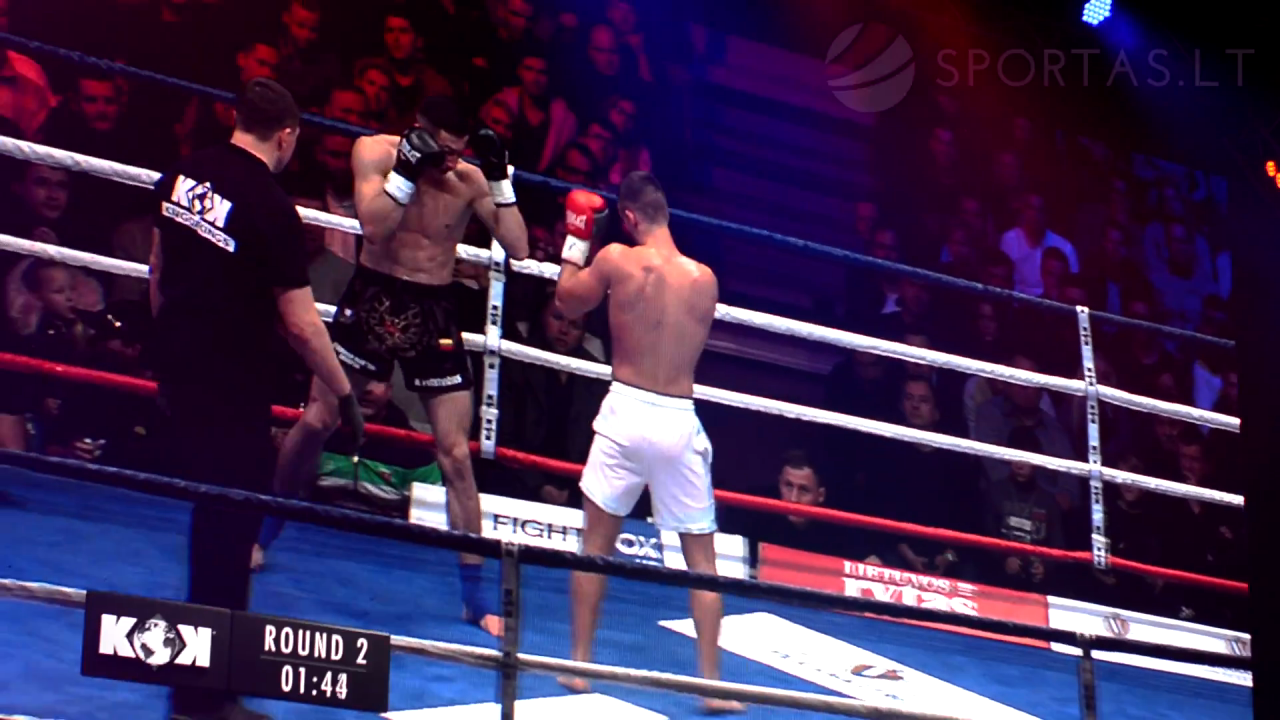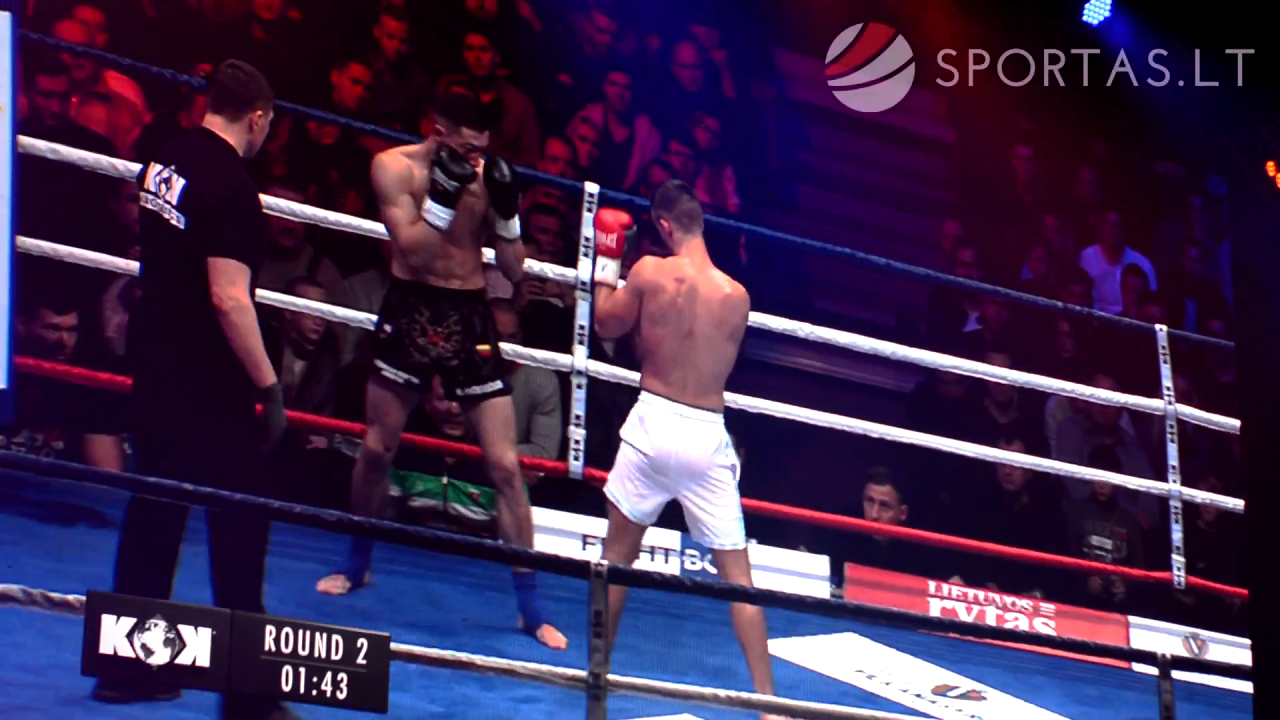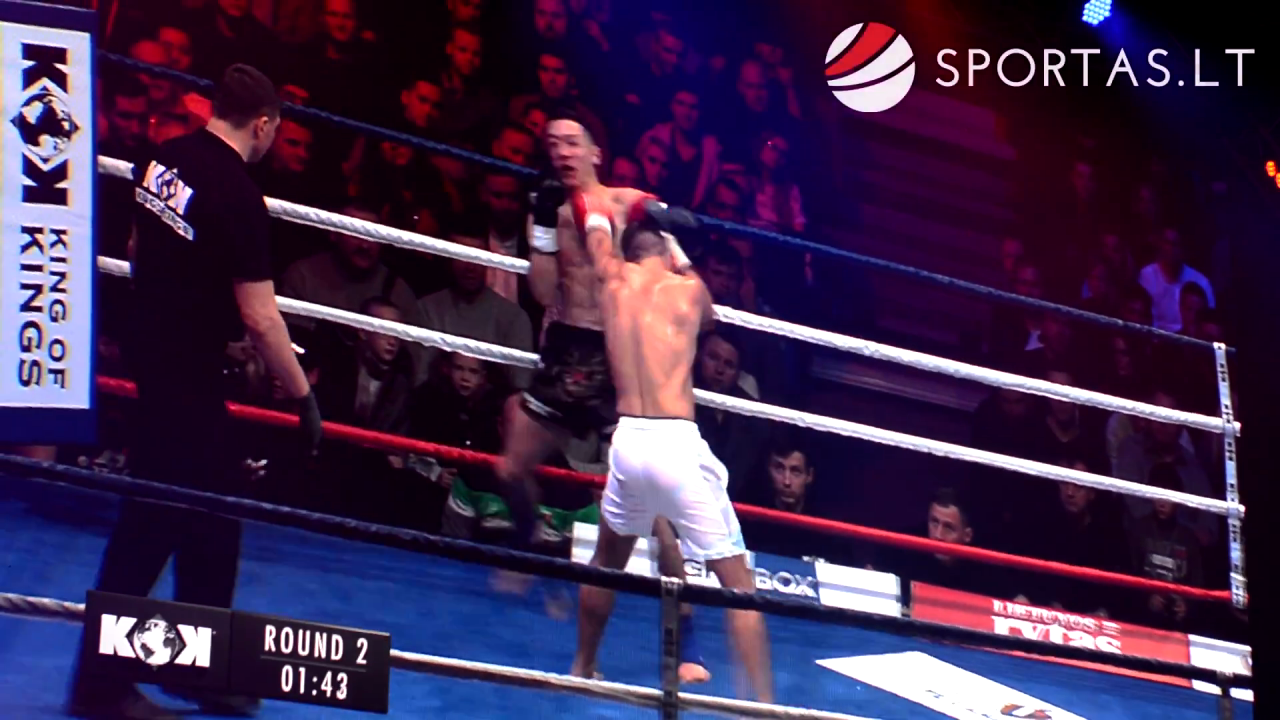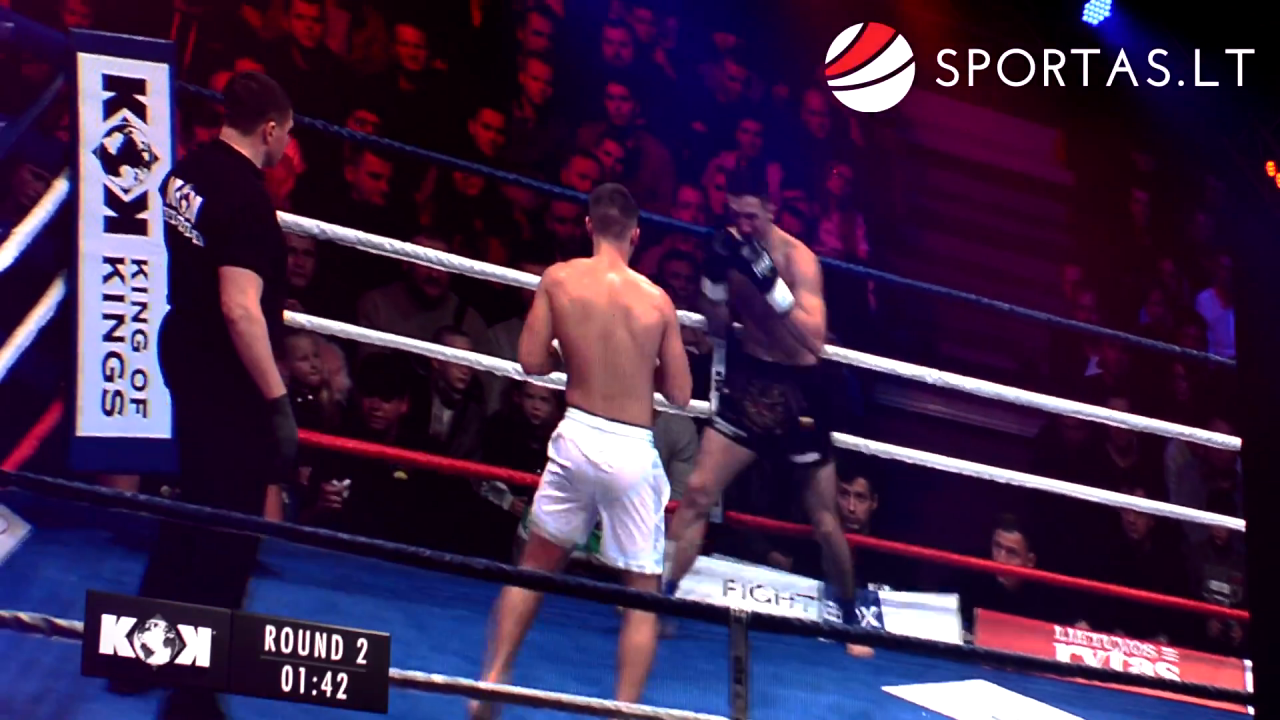
dt=0.5s
person 1, frame 1
left shoulder: (182, 173)
right shoulder: (270, 209)
left elbow: (157, 271)
right elbow: (300, 323)
right wrist: (343, 392)
left hip: (177, 364)
right hip: (228, 378)
left knee: (211, 501)
right knee: (231, 518)
person 1, frame 2
left shoulder: (163, 160)
right shoulder: (231, 186)
right elbow: (230, 299)
right wrist: (269, 388)
left hip: (153, 356)
right hip: (205, 371)
left knee: (156, 502)
right knee: (239, 518)
person 1, frame 3
left shoulder: (164, 158)
right shoulder: (237, 198)
right elbow: (259, 316)
right wrist: (303, 394)
left hip: (151, 347)
right hip: (186, 366)
left knee: (210, 503)
right knee: (163, 510)
person 1, frame 4
left shoulder: (189, 170)
right shoulder: (246, 197)
right elbow: (242, 309)
right wrist: (278, 401)
left hip: (186, 357)
right hip: (227, 374)
left knee: (198, 505)
right knee: (230, 527)
person 2, frame 1
left shoulder: (470, 178)
right shoulder: (371, 152)
left elbow: (517, 249)
right elbow: (376, 226)
left wrist: (499, 180)
right wrist: (404, 169)
left hip: (432, 311)
right hip: (371, 299)
left knee: (456, 456)
right knee: (313, 426)
left ankle: (476, 596)
person 2, frame 2
left shoulder: (487, 178)
right shoulder: (394, 167)
left elbow: (512, 270)
right elbow: (411, 252)
left wrist: (508, 210)
right wrist: (443, 195)
left hip: (470, 318)
right hip: (410, 311)
left knee: (504, 466)
right knee: (377, 448)
left ankle: (530, 609)
right ankle: (357, 564)
person 2, frame 3
left shoulder: (625, 204)
right shoulder: (547, 212)
right elbow: (539, 289)
right wrist: (543, 223)
left hip: (615, 358)
right hip: (562, 351)
right knee: (511, 473)
left ankle: (686, 641)
right ankle: (525, 557)
person 2, frame 4
left shoulder: (797, 258)
right shoulder: (725, 242)
left elbow: (815, 341)
right elbow: (717, 327)
left wrist: (769, 282)
right wrist: (715, 279)
left hip: (798, 392)
right hip: (747, 384)
left knee: (824, 524)
right knee: (697, 493)
left ankle: (850, 619)
person 3, frame 1
left shoulder: (617, 260)
right shoulder: (706, 279)
left elbow: (568, 303)
left wrist: (576, 236)
left hip: (627, 413)
right hip: (680, 423)
left knee: (597, 544)
right knee: (700, 557)
left ankle: (580, 663)
right ankle: (711, 683)
person 3, frame 2
left shoulder: (651, 271)
right shoulder: (738, 296)
left elbow: (607, 325)
left wrist: (608, 258)
left hip: (654, 424)
right hip: (708, 436)
left knee: (618, 553)
right knee: (736, 575)
person 3, frame 3
left shoulder: (614, 276)
right shoulder: (692, 289)
left elbow: (596, 244)
left wrist: (591, 219)
right wrist: (667, 236)
left hip: (630, 442)
right hip: (681, 448)
left knee: (608, 557)
right knee: (735, 582)
left ankle: (583, 669)
right ankle: (764, 704)
person 3, frame 4
left shoulder: (558, 278)
right shoulder: (657, 301)
left elbow: (532, 360)
right elbow: (680, 395)
left hip: (576, 438)
right hip: (633, 453)
left knee: (536, 566)
right knee: (642, 599)
